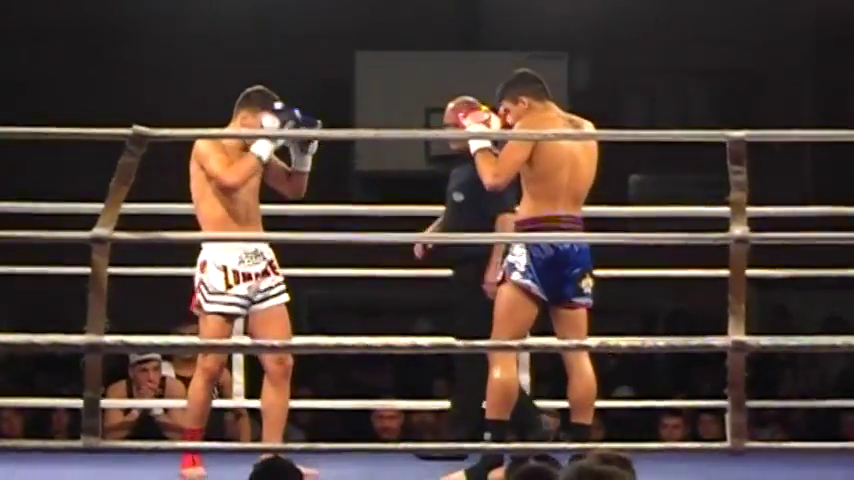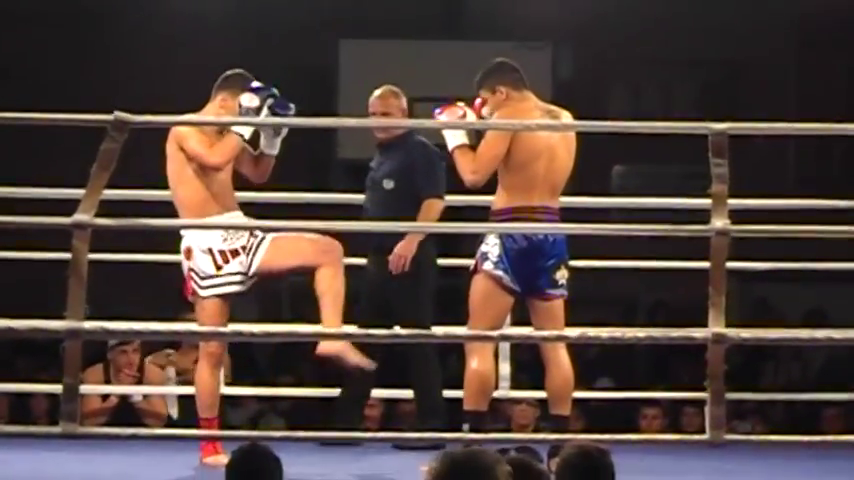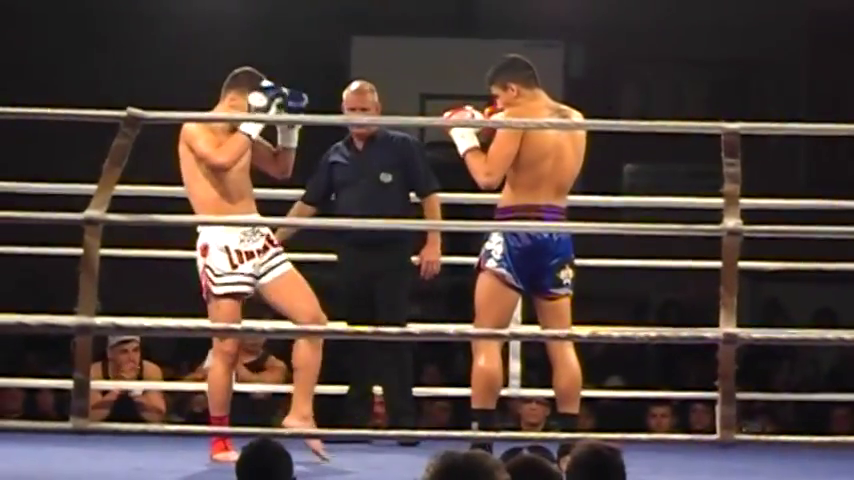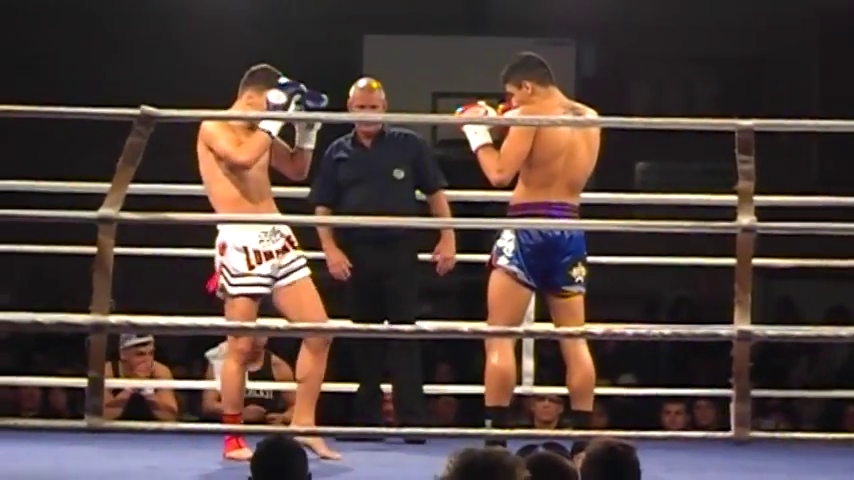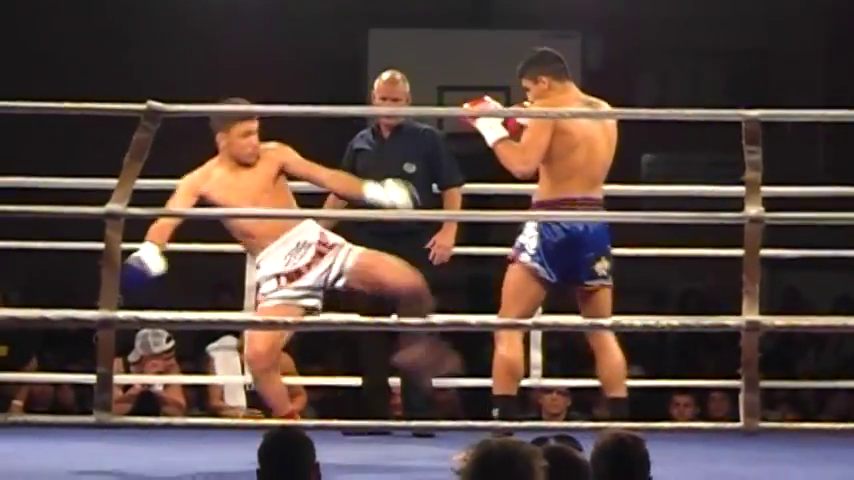
dt=0.5s
person 1, frame 1
left shoulder: (533, 125)
right shoulder: (585, 130)
left elbow: (495, 177)
left wrist: (477, 133)
right wrist: (502, 132)
left hip: (536, 244)
right hip: (574, 244)
left knee: (503, 351)
right knee: (577, 353)
person 1, frame 2
left shoulder: (509, 116)
right shoulder: (564, 120)
left elbow: (474, 175)
left wrist: (454, 129)
right wrist: (481, 122)
left hip: (512, 235)
right hip: (551, 234)
left knee: (479, 342)
right knee: (554, 344)
person 1, frame 3
left shoulder: (517, 116)
right shoulder: (575, 120)
left elbow: (488, 176)
left wrist: (464, 133)
right wrist: (490, 126)
left hip: (516, 232)
right hip: (557, 233)
left knee: (486, 341)
right knee: (561, 343)
left ankle: (481, 444)
person 1, frame 4
left shoulder: (531, 114)
right shoulder: (589, 119)
left elbow: (500, 173)
left wrist: (477, 130)
left hip: (529, 230)
right hip: (569, 231)
left knee: (499, 339)
right knee: (574, 341)
person 1, frame 5
left shoulder: (548, 110)
right shoulder: (605, 113)
left elbow: (523, 165)
left wrist: (489, 126)
right wrist: (519, 121)
left hip: (552, 225)
right hip: (592, 223)
left knee: (509, 329)
right knee: (602, 333)
right ankle: (621, 424)
person 2, frame 1
left shoulder: (257, 150)
right shoulder: (208, 145)
left elbow: (294, 188)
right elbow: (231, 178)
left wrist: (302, 149)
right wrist: (269, 140)
left hip: (262, 262)
right hip: (222, 263)
left knee: (280, 364)
right knee: (210, 366)
person 2, frame 2
left shoulder: (226, 133)
right shoulder: (186, 129)
left elbow: (257, 173)
right elbow: (214, 160)
left wrist: (273, 132)
right wrist: (247, 119)
left hip: (242, 234)
right hip: (206, 244)
left knee: (328, 249)
right knee: (212, 350)
left ankle: (332, 338)
right ankle: (210, 444)
person 2, frame 3
left shoulder: (242, 133)
right shoulder: (195, 129)
left elbow: (281, 168)
right elbow: (221, 159)
left wrist: (288, 127)
right wrist: (256, 119)
left hip: (259, 239)
right hip: (222, 244)
left knee: (313, 320)
right knee: (227, 347)
left ankle: (300, 414)
right ankle: (219, 440)
person 2, frame 4
left shoulder: (259, 132)
right shoulder: (214, 127)
left elbow: (297, 170)
right elbow: (242, 158)
left wrist: (305, 127)
right wrist: (275, 116)
left hip: (278, 238)
right hip: (241, 243)
left knee: (318, 332)
right knee: (241, 346)
left ankle: (303, 423)
right ankle: (232, 439)
person 2, frame 5
left shoulder: (273, 154)
right shoulder: (200, 181)
left elbow: (326, 177)
right elbow: (165, 223)
left wrist: (375, 191)
right wrist: (149, 252)
left hip: (316, 245)
right hip: (281, 272)
left knee: (407, 283)
right knee: (259, 355)
left ankle: (421, 349)
person 3, frame 1
right shoulder: (459, 165)
left elbow: (507, 215)
left wrist: (496, 263)
right wrist: (433, 231)
left hip: (481, 270)
right hip: (465, 268)
left knee: (470, 351)
right knee: (475, 350)
left ankle: (466, 434)
right ankle: (528, 424)
person 3, frame 2
left shoulder: (420, 151)
right shoulder: (381, 155)
left elbow: (434, 201)
left wrist: (411, 241)
left hip: (409, 260)
right hip: (380, 259)
left knee: (417, 342)
right knee: (365, 339)
left ankle: (432, 424)
right ankle: (346, 421)
person 3, frame 3
left shoulder: (403, 147)
right shoulder: (335, 155)
left elbow: (429, 196)
right elbow: (309, 204)
left wrist: (433, 242)
right wrist: (275, 240)
left hip: (393, 253)
right hip: (352, 255)
right knee: (357, 336)
left ankle: (403, 420)
right ankle: (356, 419)
person 3, frame 4
left shoulder: (408, 144)
right shoulder: (337, 151)
left elbow: (435, 192)
right elbow: (323, 207)
left wrist: (447, 237)
right wrist: (330, 249)
left hip: (399, 249)
right hip: (356, 253)
right knee: (364, 334)
left ankle: (412, 418)
right ankle: (367, 417)
person 3, frame 5
left shoulder: (427, 138)
right shoulder: (360, 142)
left elbow: (451, 188)
right elbow: (340, 195)
left wrist: (448, 231)
left hip: (412, 244)
right hip: (369, 244)
right knee: (371, 327)
left ankle: (419, 412)
right ankle: (373, 410)
